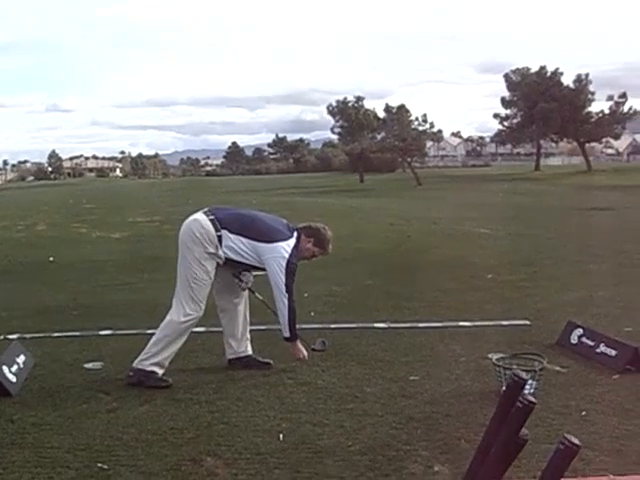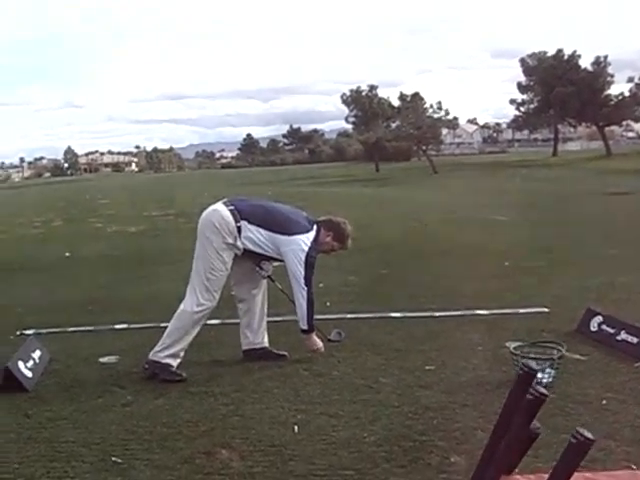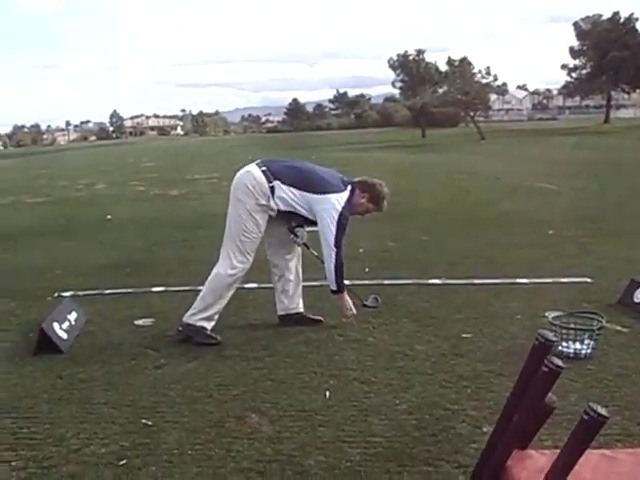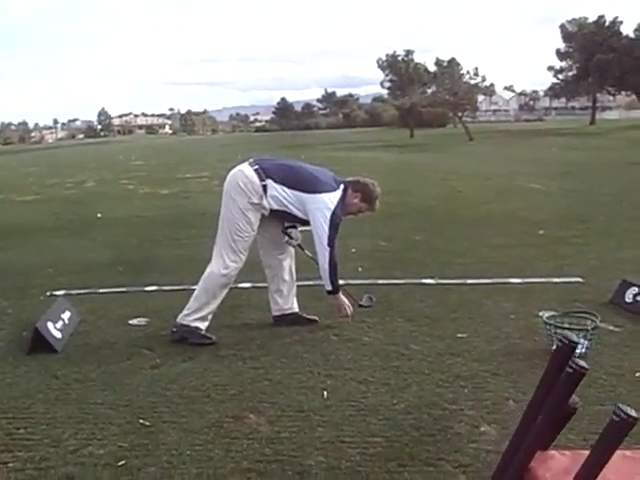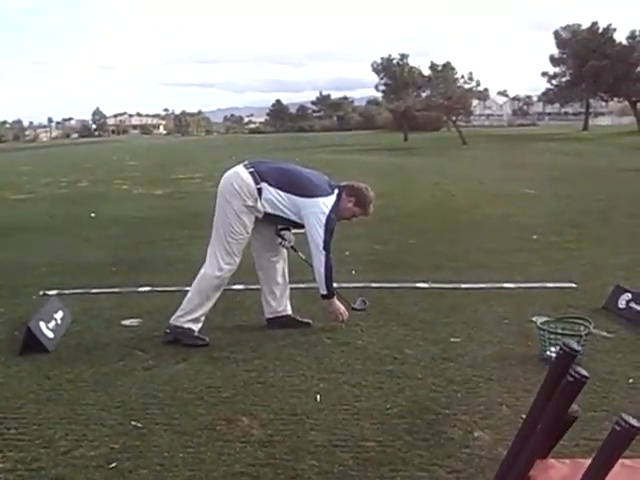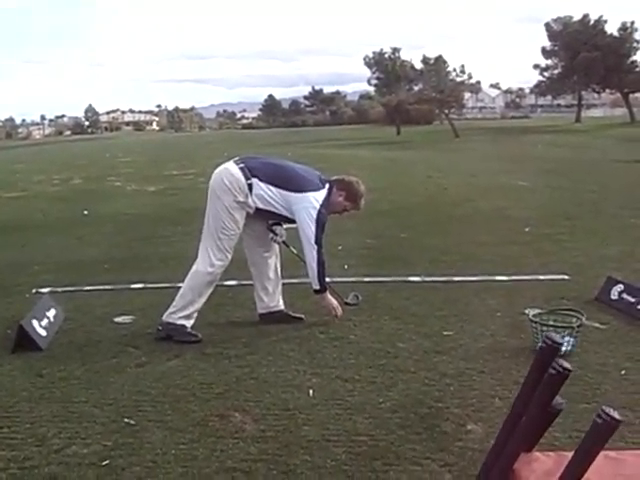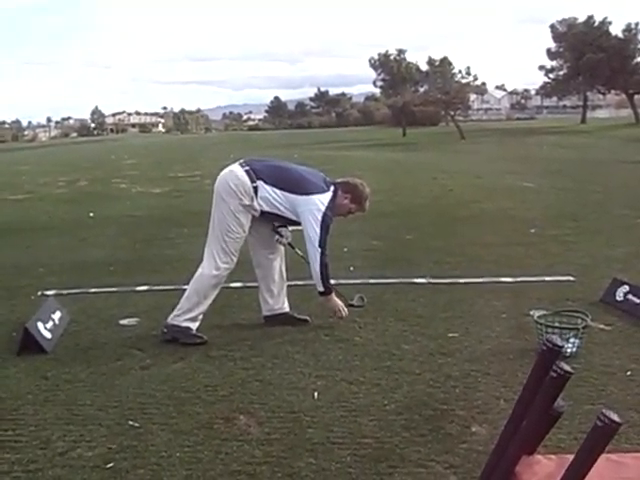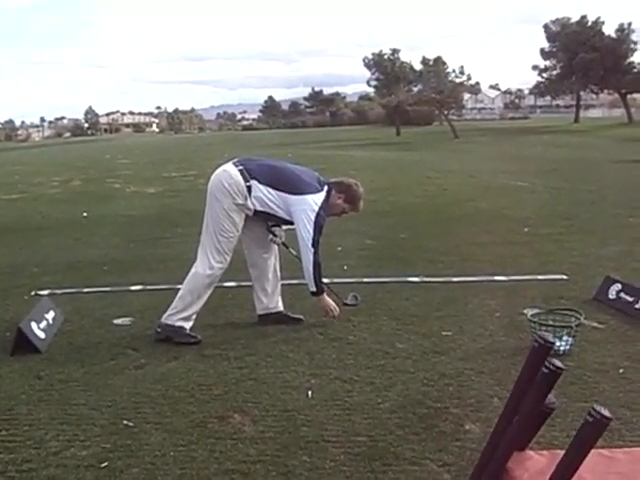
dt=0.5s
person 1, frame 1
left shoulder: (286, 231)
right shoulder: (283, 251)
right elbow: (285, 297)
left wrist: (244, 271)
right wrist: (293, 341)
left hip: (206, 227)
right hip: (202, 235)
left knee: (233, 294)
right knee: (190, 310)
left ankle: (239, 354)
right ankle: (144, 369)
person 1, frame 2
left shoulder: (306, 224)
right shoulder: (303, 244)
right elbow: (303, 290)
left wrist: (263, 260)
right wrist: (309, 334)
left hip: (225, 216)
right hip: (222, 225)
left knee: (253, 284)
right knee: (203, 299)
left ankle: (254, 345)
right ankle: (160, 360)
person 1, frame 3
left shoulder: (341, 186)
right shoulder: (336, 203)
right elbow: (333, 251)
left wrist: (298, 226)
right wrist: (340, 294)
left hip: (260, 181)
right hip: (255, 187)
left knee: (286, 249)
right knee: (236, 262)
left ankle: (290, 311)
right ankle: (195, 323)
person 1, frame 4
left shoulder: (334, 185)
right shoulder: (329, 203)
right elbow: (326, 249)
left wrist: (291, 226)
right wrist: (335, 293)
left hip: (254, 182)
right hip: (247, 186)
left knee: (279, 249)
right knee: (229, 261)
left ankle: (285, 310)
right ankle: (188, 324)
person 1, frame 5
left shoulder: (328, 189)
right shoulder: (323, 207)
right elbow: (321, 254)
left wrist: (284, 228)
right wrist: (330, 298)
left hip: (247, 182)
right hip: (243, 188)
left knee: (273, 251)
right knee: (223, 263)
left ankle: (277, 313)
right ankle: (181, 325)
person 1, frame 6
left shoulder: (319, 184)
right shoulder: (314, 201)
right elbow: (313, 249)
left wrist: (276, 223)
right wrist: (323, 293)
left hip: (238, 178)
right hip: (233, 184)
left knee: (265, 246)
right knee: (215, 259)
left ankle: (271, 308)
right ankle: (174, 322)
person 1, frame 7
left shoulder: (323, 185)
right shoulder: (319, 204)
right elbow: (317, 251)
left wrist: (281, 226)
right wrist: (328, 295)
left hip: (241, 180)
right hip: (239, 187)
left knee: (270, 249)
right knee: (220, 262)
left ankle: (276, 310)
right ankle: (179, 324)
person 1, frame 8
left shoulder: (318, 185)
right shoulder: (313, 204)
right elbow: (310, 251)
left wrist: (274, 225)
right wrist: (320, 295)
left hip: (235, 179)
right hip: (232, 186)
left knee: (264, 248)
right knee: (214, 261)
left ankle: (270, 309)
right ankle: (172, 323)
